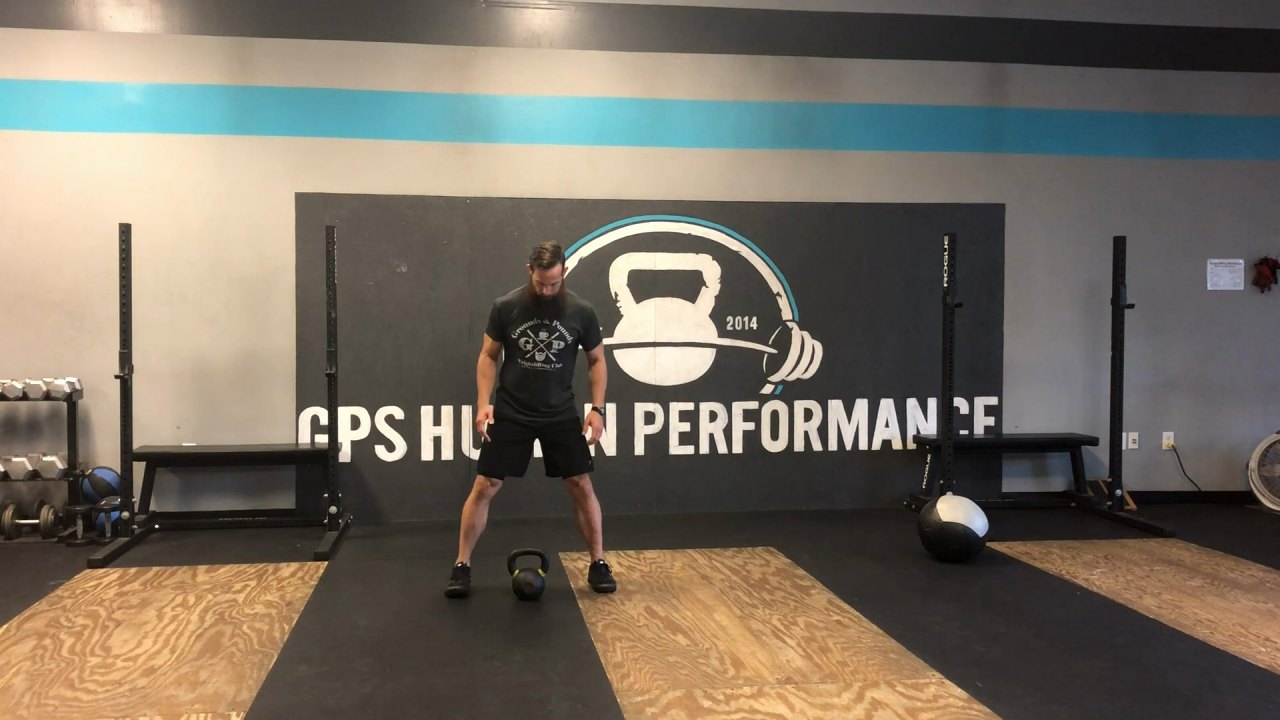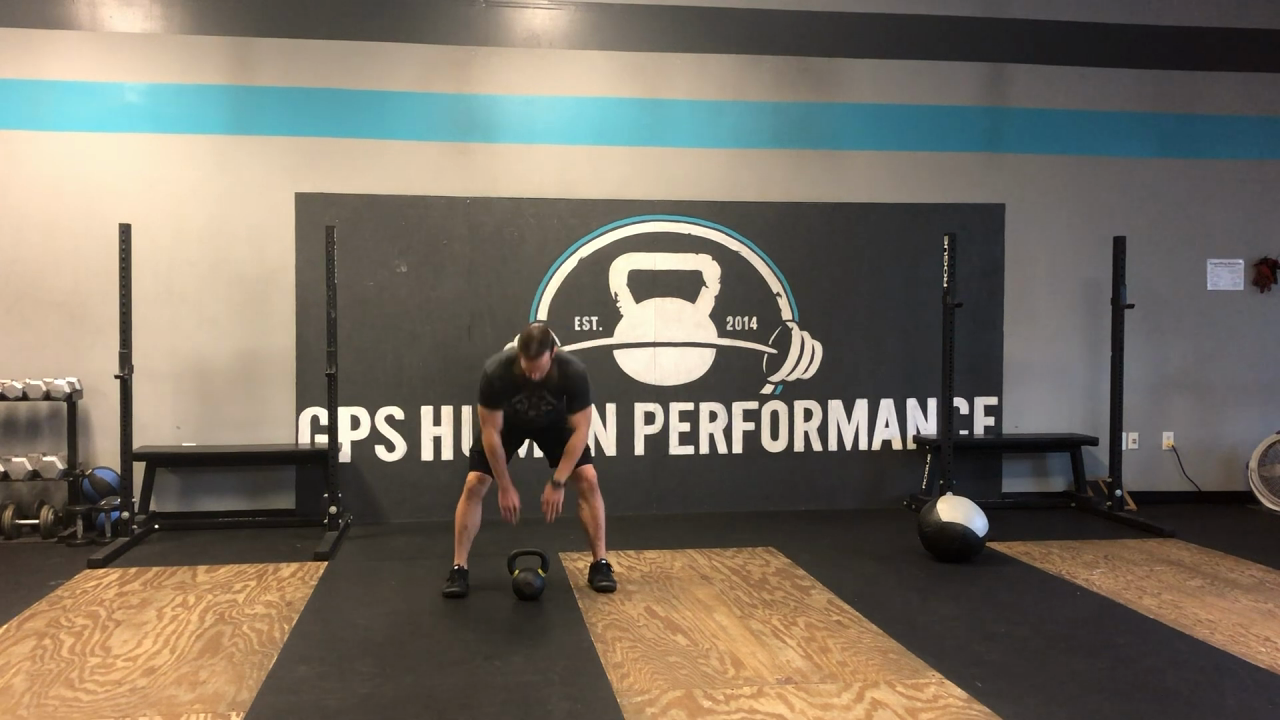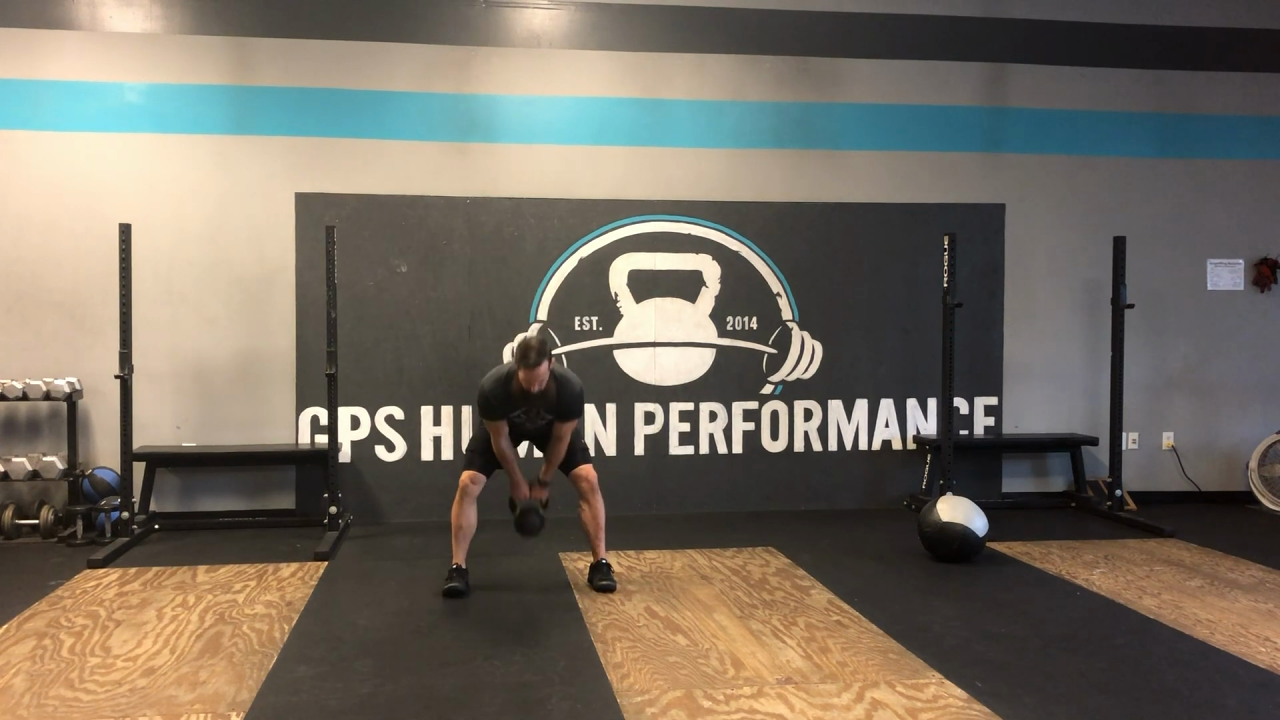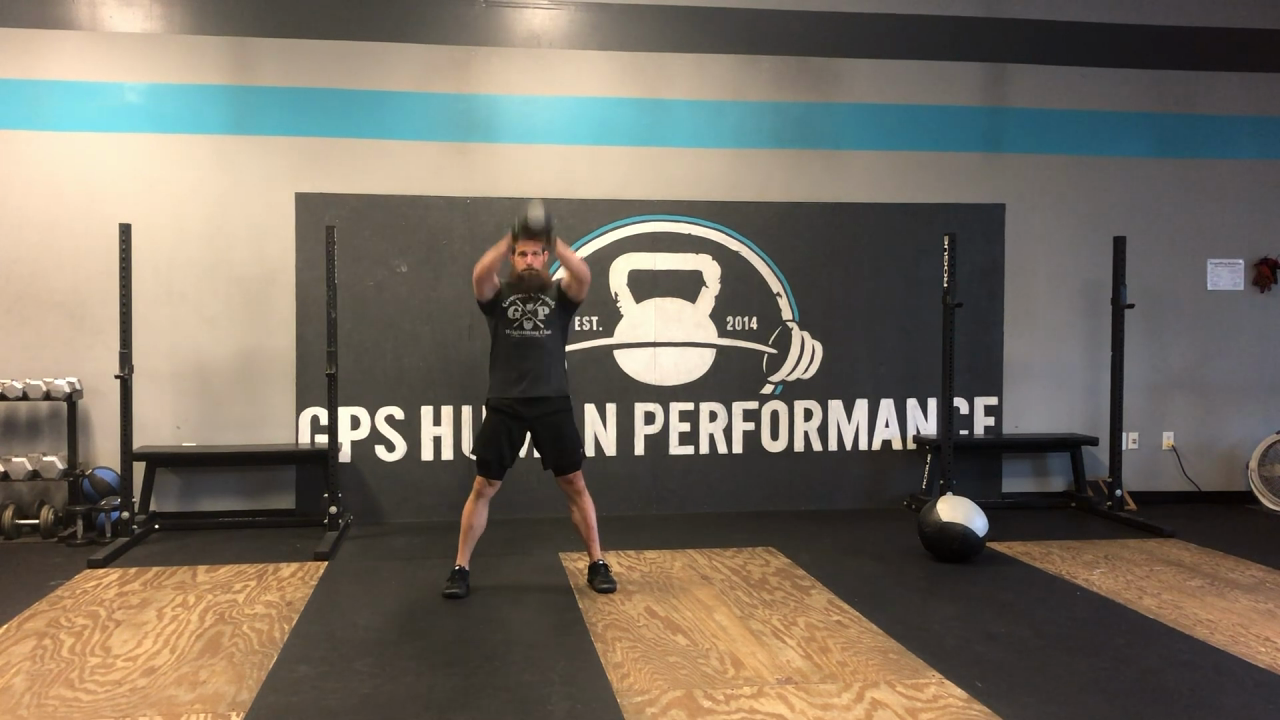
dt=1s
person 1, frame 1
left shoulder: (581, 311)
right shoulder: (505, 307)
left elbow: (597, 359)
right elbow: (488, 356)
left wrist: (597, 408)
right wrist: (483, 402)
left hip: (561, 415)
right hip: (510, 415)
left knee: (582, 487)
right knee: (485, 488)
left ankle: (598, 564)
right ankle: (461, 566)
person 1, frame 2
left shoulder: (574, 372)
right shoulder: (495, 372)
left elbow: (580, 431)
right elbow: (490, 433)
left wrist: (557, 483)
right wrist: (505, 487)
left hip: (554, 422)
right hip: (506, 422)
left knee: (588, 478)
right knee: (474, 484)
left ankle: (599, 564)
right ankle: (459, 569)
person 1, frame 3
left shoulder: (571, 387)
right shoulder: (492, 387)
left elbow: (561, 439)
right elbow: (500, 439)
left wrist: (544, 482)
right wrist: (516, 483)
left hip: (553, 427)
right hip: (502, 427)
left knee: (587, 480)
right knee: (468, 484)
left ankle: (600, 564)
right ankle: (458, 568)
person 1, frame 4
left shoulder: (560, 296)
right shoulder: (498, 295)
left elbow: (584, 277)
right elbow: (480, 276)
left wrist: (553, 241)
right wrist: (510, 241)
left hip: (552, 403)
right hip: (505, 404)
left knee: (575, 485)
right knee: (484, 488)
left ankle: (598, 564)
right ankle: (460, 569)
